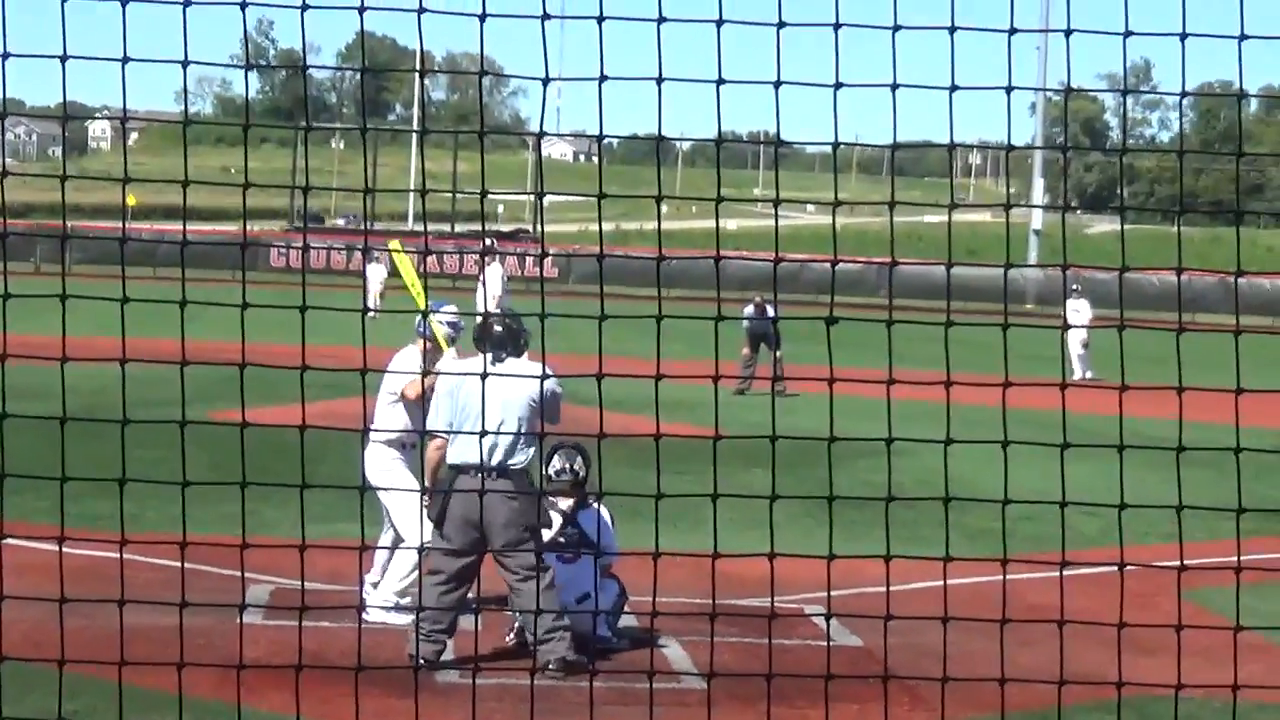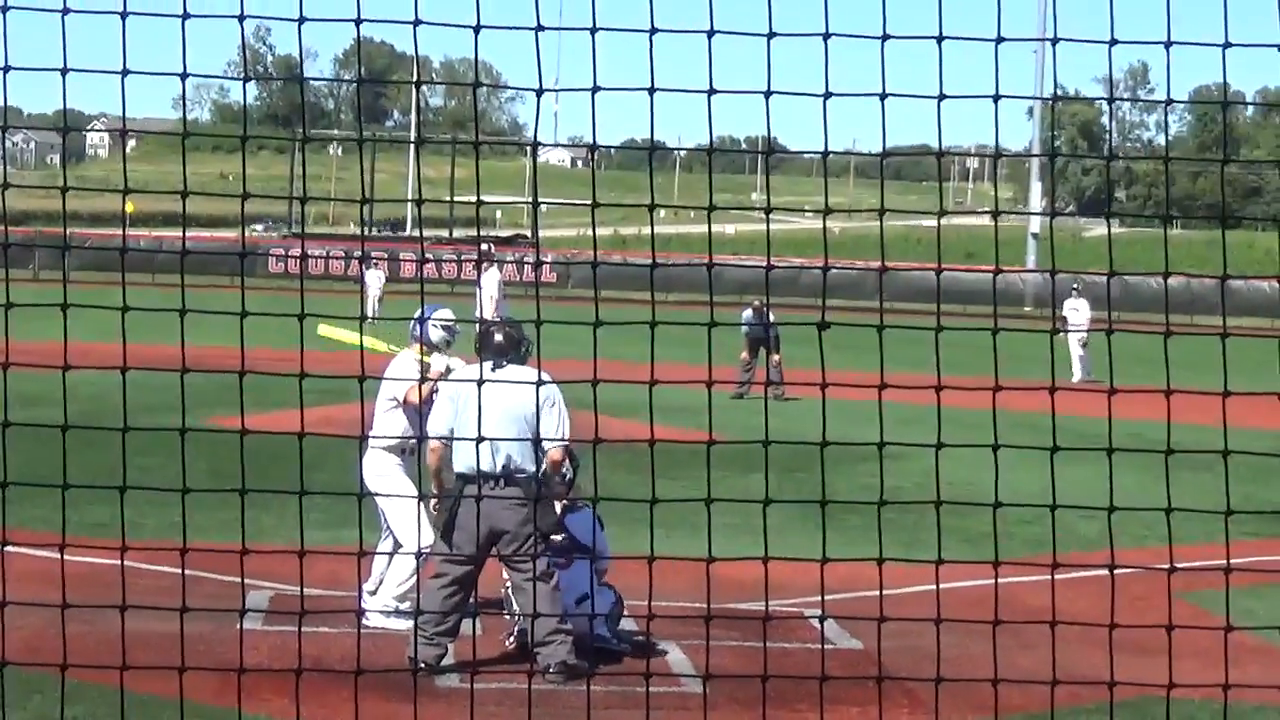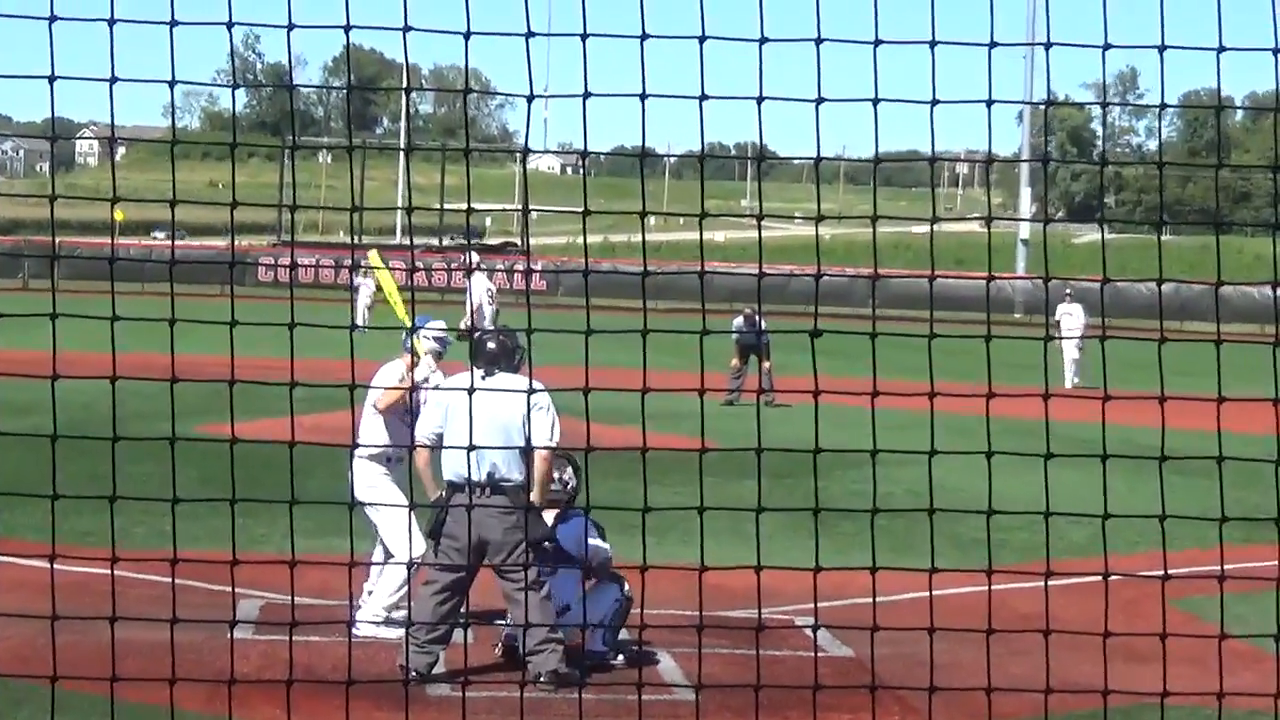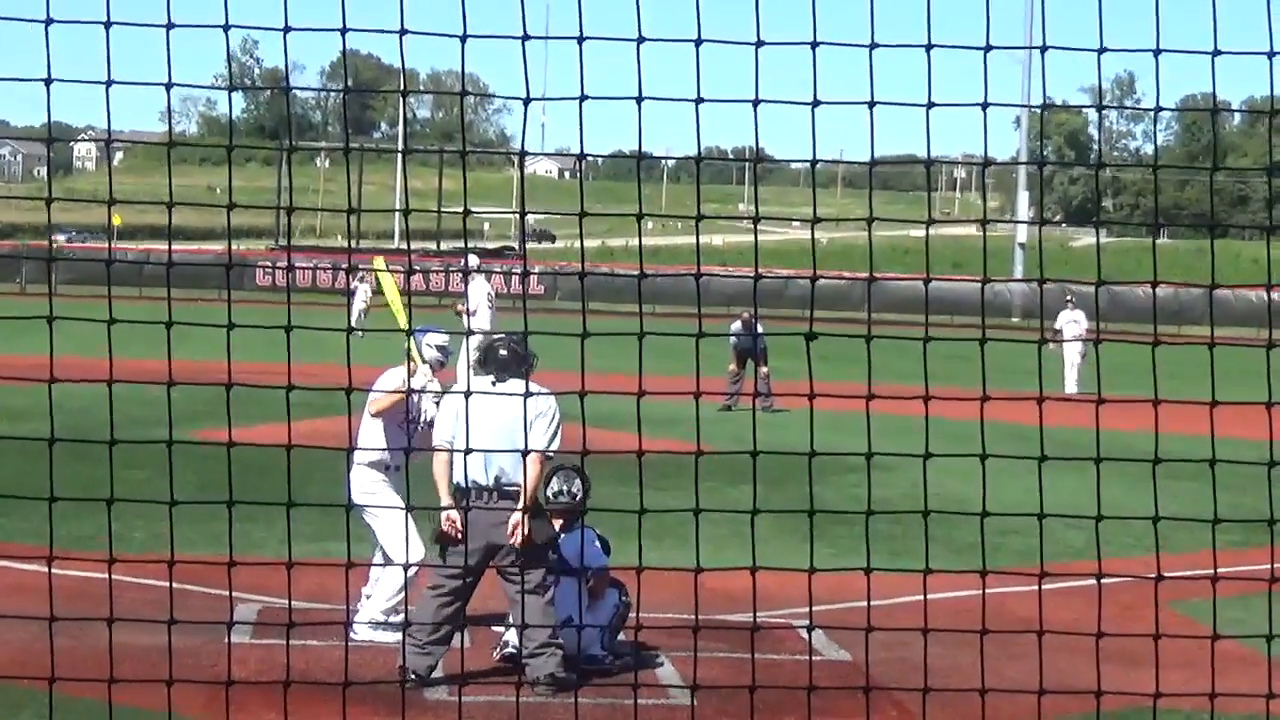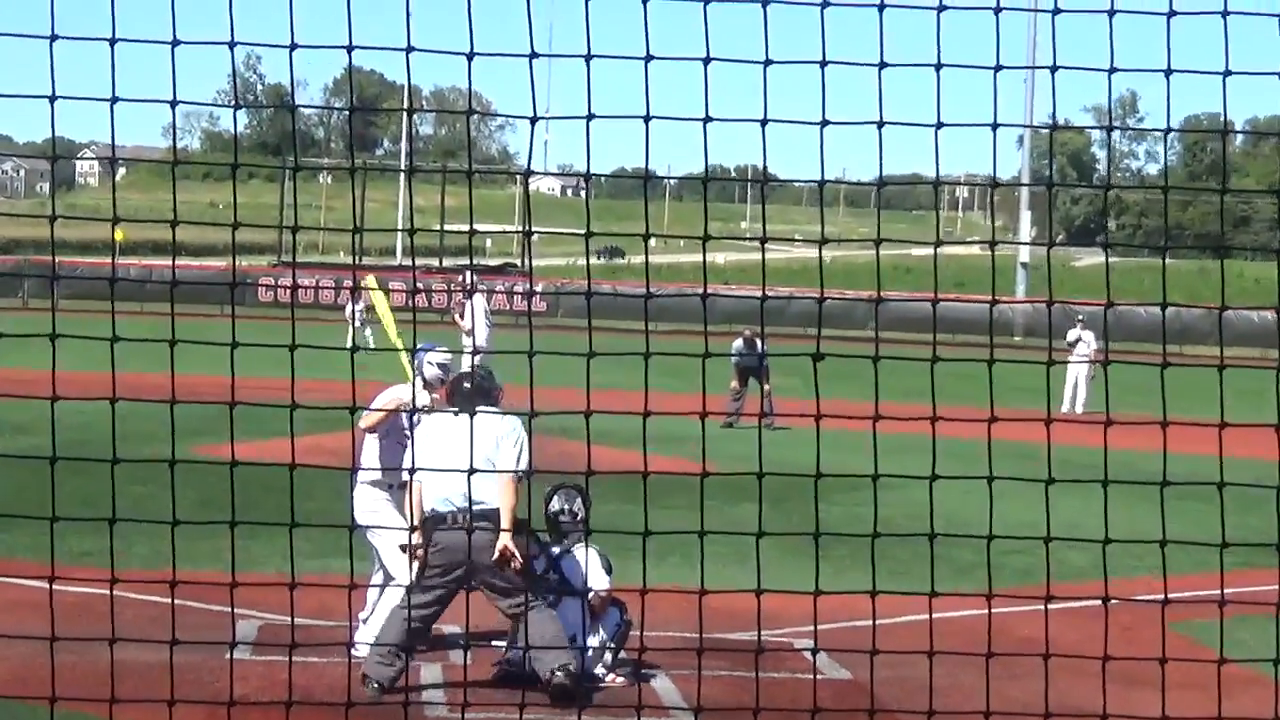
dt=0.7s
person 1, frame 1
left shoulder: (454, 372)
right shoulder: (538, 376)
left elbow: (437, 442)
right elbow: (552, 417)
left wrist: (429, 485)
left hip: (461, 486)
right hip: (511, 488)
left knee: (444, 572)
right knee: (530, 574)
left ankle: (425, 649)
right ankle: (555, 652)
person 1, frame 2
left shoulder: (458, 380)
right shoulder: (540, 383)
left elbow: (436, 446)
right elbow: (557, 455)
left wrist: (437, 490)
right wrist: (551, 487)
left hip: (469, 495)
right hip: (520, 497)
left knee: (448, 577)
right knee: (537, 579)
left ankle: (425, 653)
right ankle: (557, 658)
person 1, frame 3
left shoulder: (449, 386)
right shoulder: (531, 391)
left elbow: (422, 448)
right elbow: (543, 451)
left wrist: (438, 494)
right wrist: (536, 499)
left hip: (458, 503)
right hip: (508, 505)
left knee: (439, 586)
right knee: (527, 588)
left ankle: (416, 662)
right ankle: (547, 666)
person 1, frame 4
left shoulder: (459, 393)
right shoulder: (540, 398)
left elbow: (441, 451)
right elbow: (536, 457)
left wrist: (447, 505)
right wrist: (522, 509)
left hip: (467, 507)
right hip: (514, 508)
left knee: (444, 590)
right knee: (532, 591)
left ankle: (415, 666)
right ankle: (545, 670)
person 1, frame 5
left shoulder: (428, 424)
right shoulder: (507, 423)
left elbow: (414, 481)
right elbow: (508, 478)
left wrist: (415, 534)
right wrist: (507, 531)
left hip: (442, 533)
right hip: (490, 532)
left knee: (414, 607)
right knee: (529, 603)
left ankle: (377, 674)
right ankle: (560, 670)
person 2, frame 1
left shoulder: (428, 362)
right shoulder: (408, 359)
right elbow: (411, 393)
right wrist: (438, 370)
left hip: (399, 456)
right hip: (387, 456)
left knee: (398, 527)
right knee: (420, 534)
left ankle: (375, 587)
right ankle: (381, 604)
person 2, frame 2
left shoulder: (421, 365)
right shoulder: (405, 364)
right elbow: (416, 399)
left wrist: (453, 374)
right wrist: (436, 372)
left hip: (393, 462)
right hip: (386, 463)
left knee: (395, 535)
right knee: (419, 540)
left ankle: (374, 595)
right ankle: (381, 609)
person 2, frame 3
left shoulder: (417, 377)
right shoulder: (394, 371)
right elbow: (382, 404)
left wrist: (436, 388)
right wrist: (415, 377)
left hip: (388, 471)
right hip: (374, 472)
left knee: (391, 542)
right knee: (411, 549)
left ankle: (373, 601)
right ankle: (370, 618)
person 2, frame 4
left shoulder: (422, 389)
right shoulder: (395, 378)
right elbow: (374, 409)
left wrist: (436, 402)
right wrist: (412, 386)
left hip: (389, 478)
right hip: (371, 479)
left knee: (391, 546)
right knee: (410, 553)
left ankle: (372, 605)
right ankle: (367, 622)
person 2, frame 5
left shoulder: (422, 407)
right shoulder: (395, 396)
right elbow: (366, 424)
left wrist: (431, 413)
right wrist: (403, 399)
left hip: (393, 497)
right hip: (375, 498)
left knee: (389, 567)
right knee: (410, 572)
left ankle: (370, 624)
right ankle: (367, 640)
person 3, frame 1
right shoulder: (598, 511)
right elbow: (607, 563)
right hip: (585, 614)
right knee: (613, 584)
left ankle: (525, 629)
right ankle: (601, 633)
person 3, frame 2
right shoulder: (586, 514)
right elbow: (601, 568)
right hip: (581, 615)
left knee: (512, 586)
right knee: (609, 594)
left ankle: (523, 632)
right ankle: (601, 634)
person 3, frame 3
right shoulder: (579, 523)
right elbow: (605, 562)
right wrist: (588, 577)
right hip: (567, 620)
right knee: (617, 585)
left ankle: (512, 639)
right ankle: (599, 649)
person 3, frame 4
right shoulder: (584, 535)
right elbow: (601, 577)
right wrist: (587, 598)
right hip: (571, 636)
right knee: (616, 591)
left ankle: (511, 644)
right ankle: (596, 653)
person 3, frame 5
right shoulder: (586, 553)
right elbow: (603, 598)
right wrist: (589, 616)
left hip: (530, 655)
right hip: (573, 654)
right knee: (617, 610)
left ankle: (512, 662)
right ankle: (599, 670)
